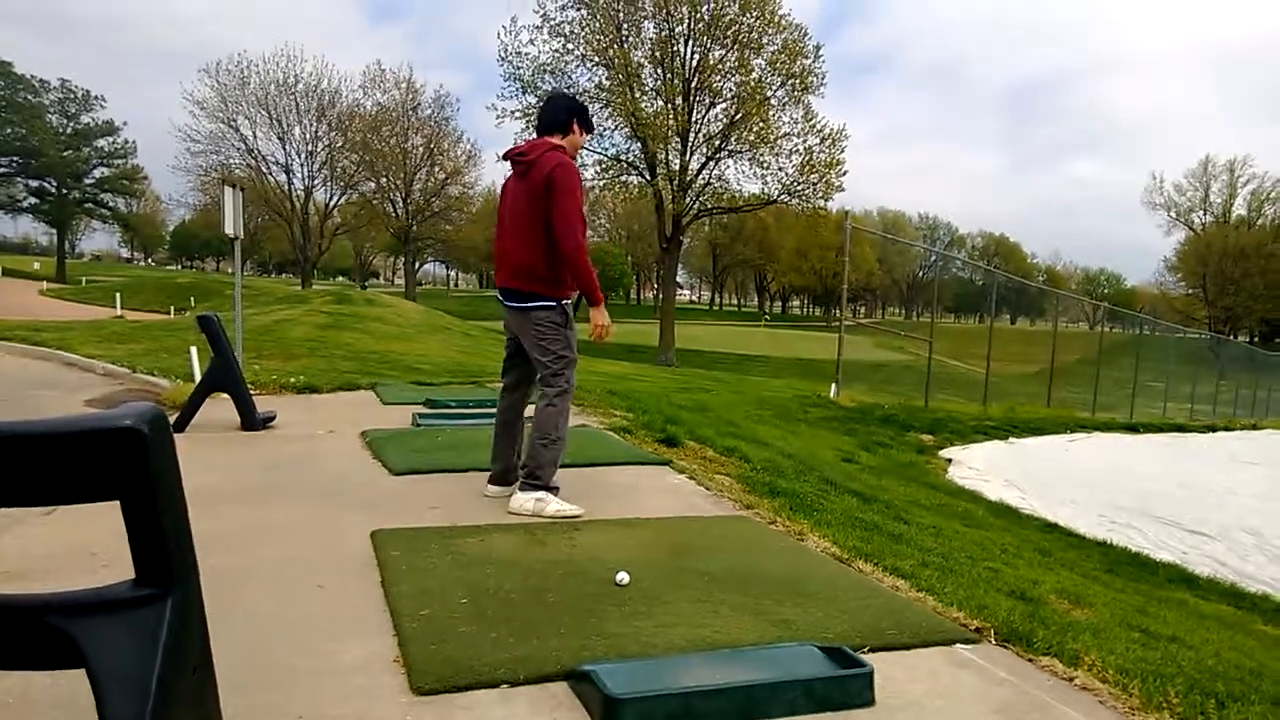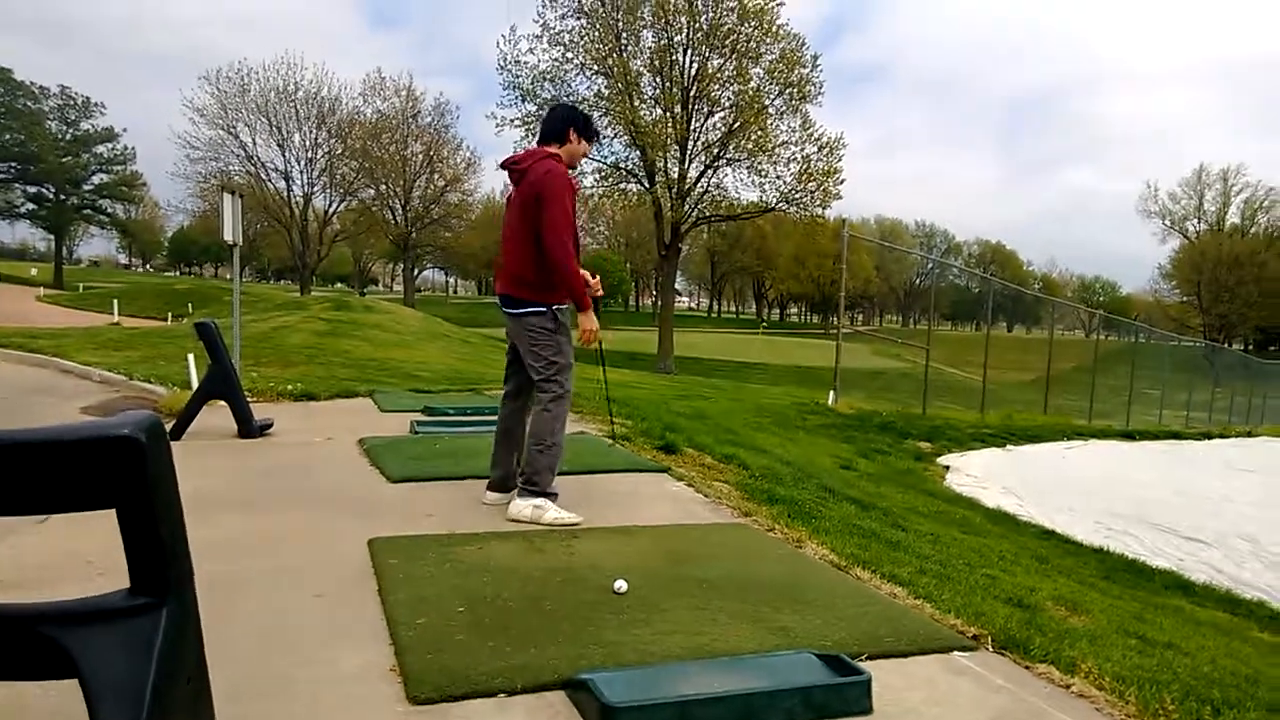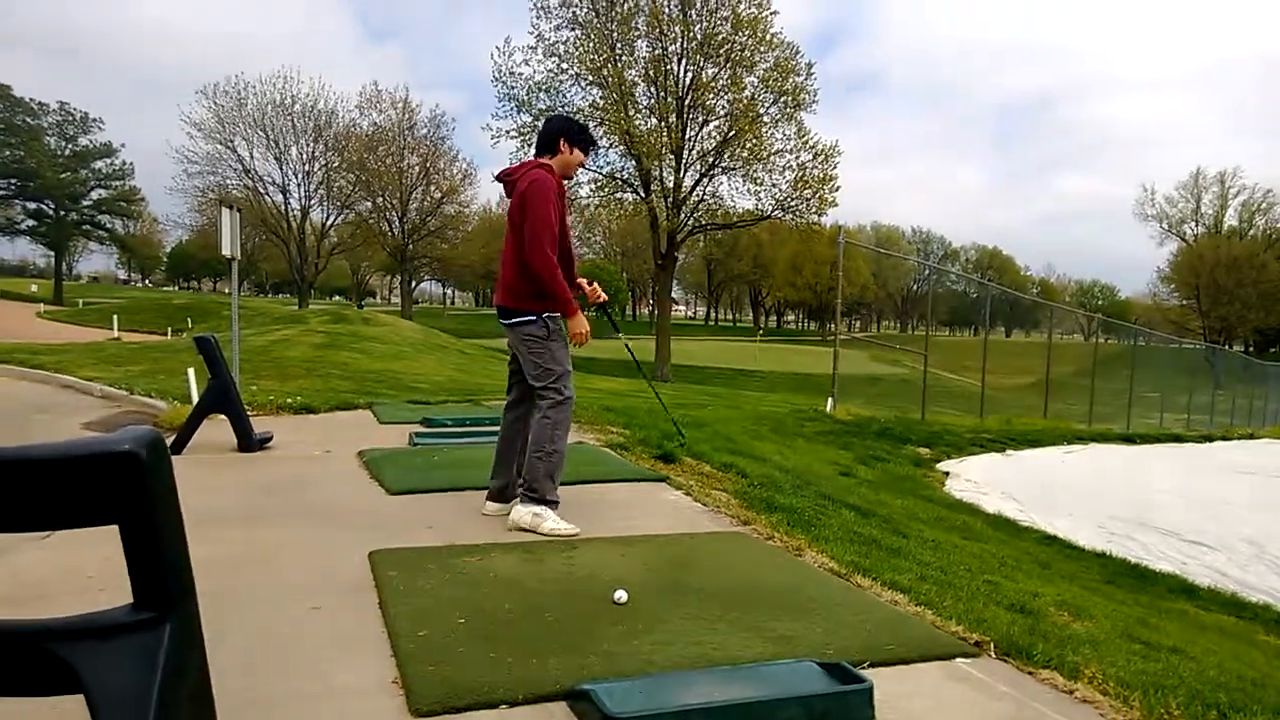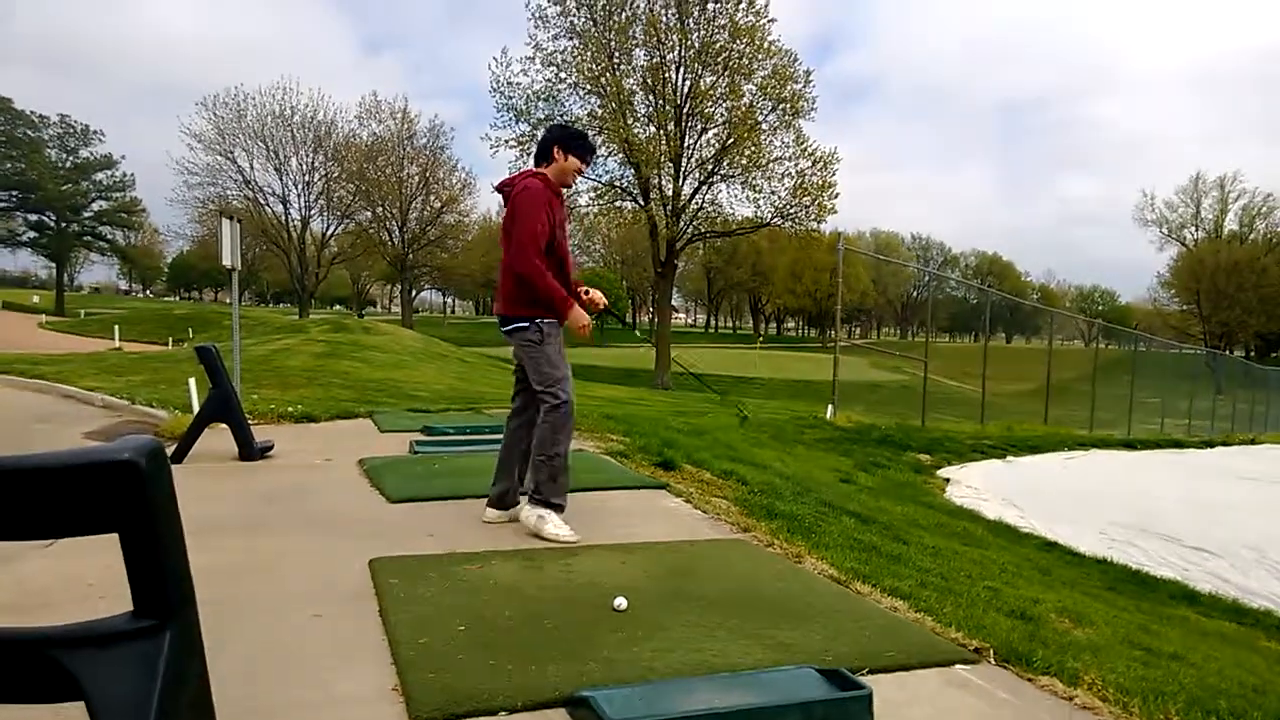
dt=0.1s
person 1, frame 1
left shoulder: (522, 170)
right shoulder: (562, 168)
right elbow: (569, 239)
left wrist: (576, 275)
right wrist: (596, 300)
left hip: (514, 292)
right hip: (544, 297)
left knee: (517, 383)
right knee: (558, 385)
left ankle: (503, 476)
right ankle: (535, 489)
person 1, frame 2
left shoulder: (525, 175)
right shoulder: (554, 176)
right elbow: (558, 247)
left wrist: (577, 275)
right wrist: (585, 306)
left hip: (515, 299)
right hip: (539, 304)
left knee: (518, 391)
right knee: (554, 392)
left ankle: (502, 484)
right ankle: (533, 495)
person 1, frame 3
left shoulder: (532, 184)
right shoulder: (542, 184)
right elbow: (541, 257)
left wrist: (578, 284)
right wrist: (572, 311)
left hip: (524, 311)
right hip: (534, 312)
left knee: (522, 400)
right knee: (557, 397)
left ankle: (502, 493)
right ankle: (534, 502)
person 1, frame 4
left shoulder: (544, 195)
right shoulder: (534, 192)
right elbow: (527, 262)
left wrist: (579, 290)
right wrist: (568, 307)
left hip: (530, 318)
right hip: (533, 318)
left knee: (527, 407)
right knee: (558, 402)
left ankle: (503, 500)
right ankle: (543, 505)
